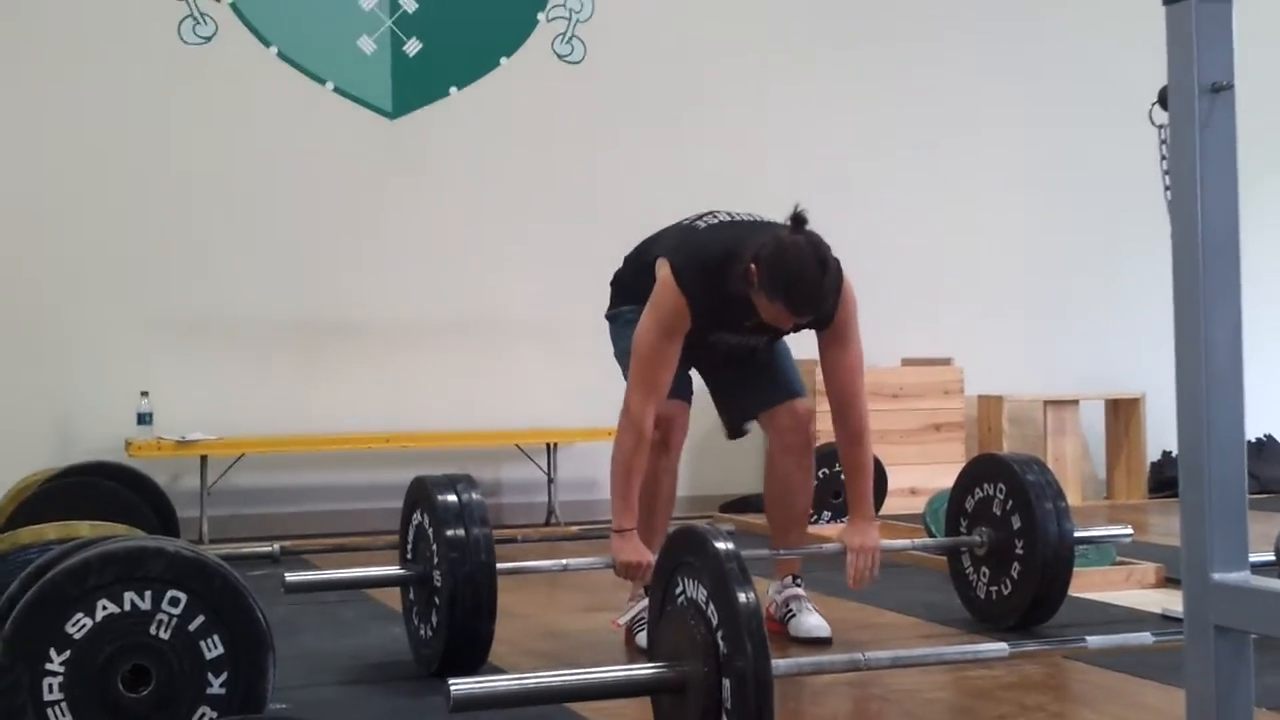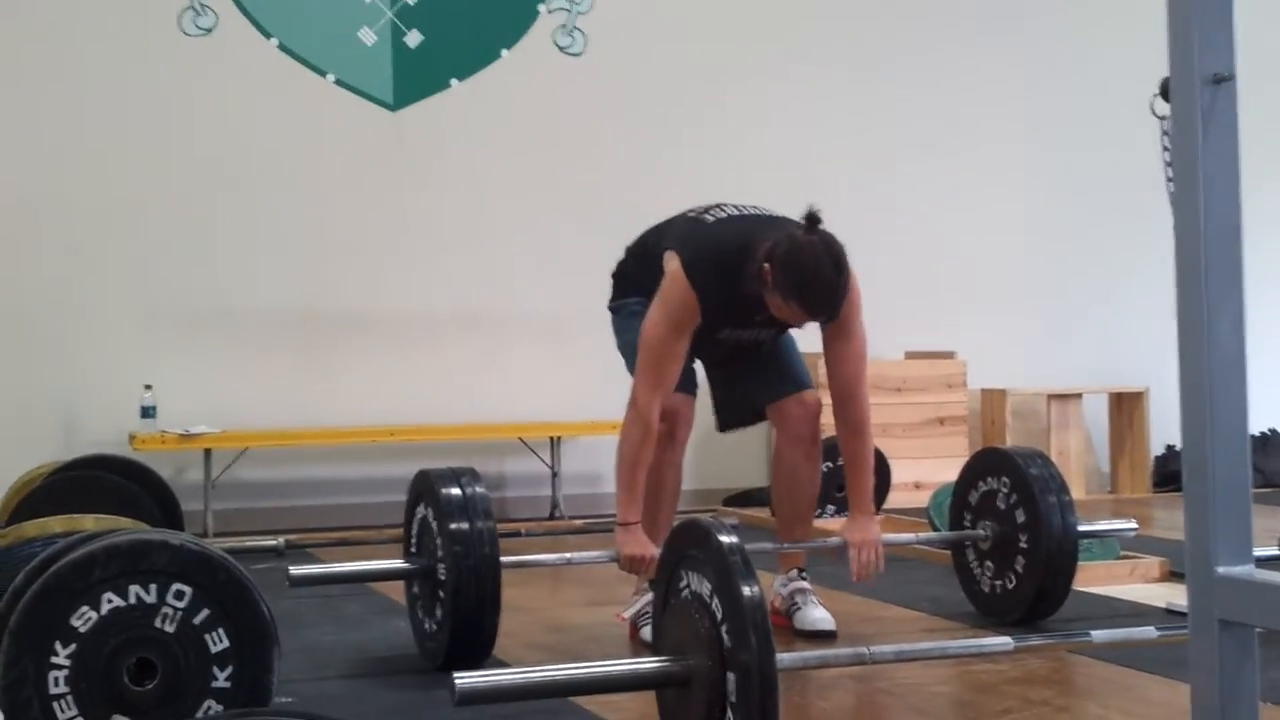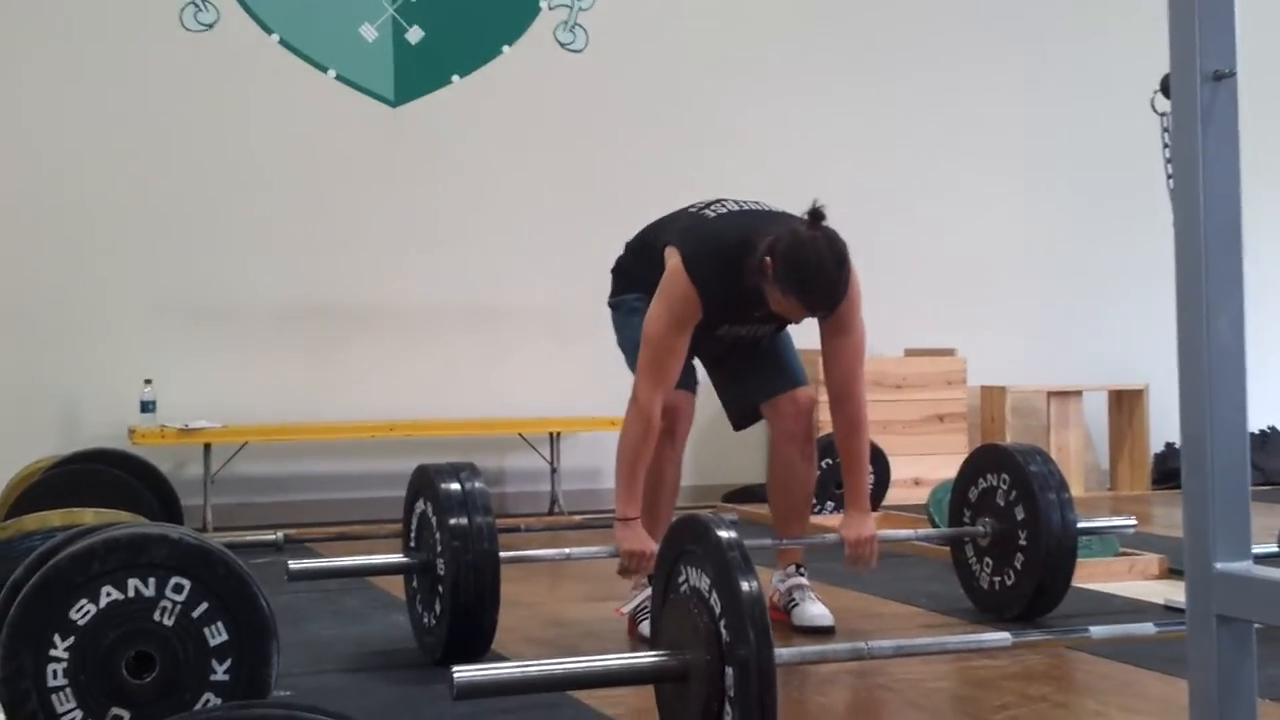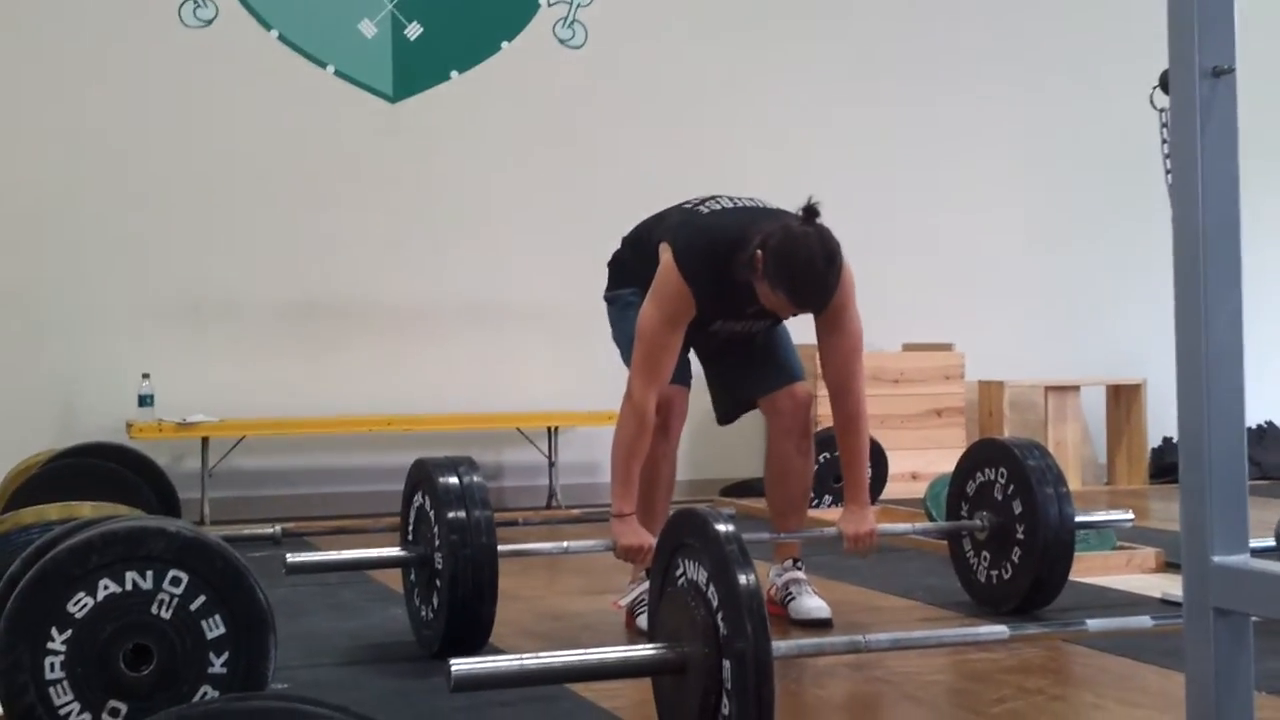
dt=0.2s
person 1, frame 1
left shoulder: (830, 289)
right shoulder: (683, 279)
left elbow: (849, 408)
right elbow: (640, 408)
left wrist: (863, 519)
right wrist: (624, 531)
left hip: (739, 331)
right hip: (644, 306)
left knee: (795, 420)
right knee: (667, 420)
left ankle: (786, 591)
right ankle: (645, 600)
person 1, frame 2
left shoulder: (836, 283)
right shoulder: (693, 272)
left elbow: (851, 402)
right elbow: (646, 402)
left wrist: (862, 514)
right wrist: (629, 525)
left hip: (744, 321)
right hip: (649, 297)
left knee: (802, 412)
right knee: (673, 412)
left ankle: (792, 584)
right ankle: (649, 594)
person 1, frame 3
left shoulder: (835, 278)
right shoulder: (693, 268)
left elbow: (848, 397)
right elbow: (648, 398)
left wrist: (858, 510)
right wrist: (628, 520)
left hip: (743, 317)
right hip: (648, 293)
left knee: (797, 409)
right knee: (674, 410)
left ankle: (790, 580)
right ankle: (648, 589)
person 1, frame 4
left shoulder: (828, 273)
right shoulder: (687, 264)
left elbow: (847, 392)
right elbow: (642, 394)
left wrist: (858, 503)
right wrist: (624, 515)
left hip: (738, 312)
right hip: (643, 288)
left knee: (795, 404)
right knee: (669, 404)
left ankle: (787, 574)
right ankle: (646, 583)
